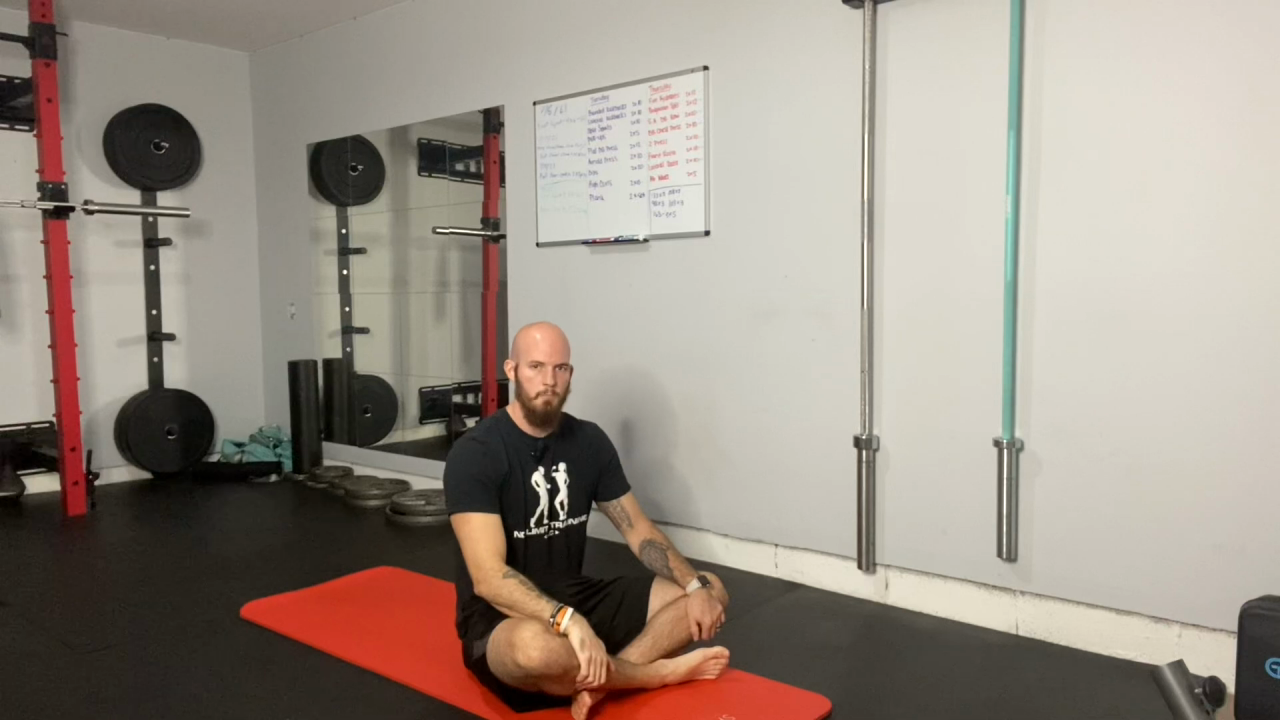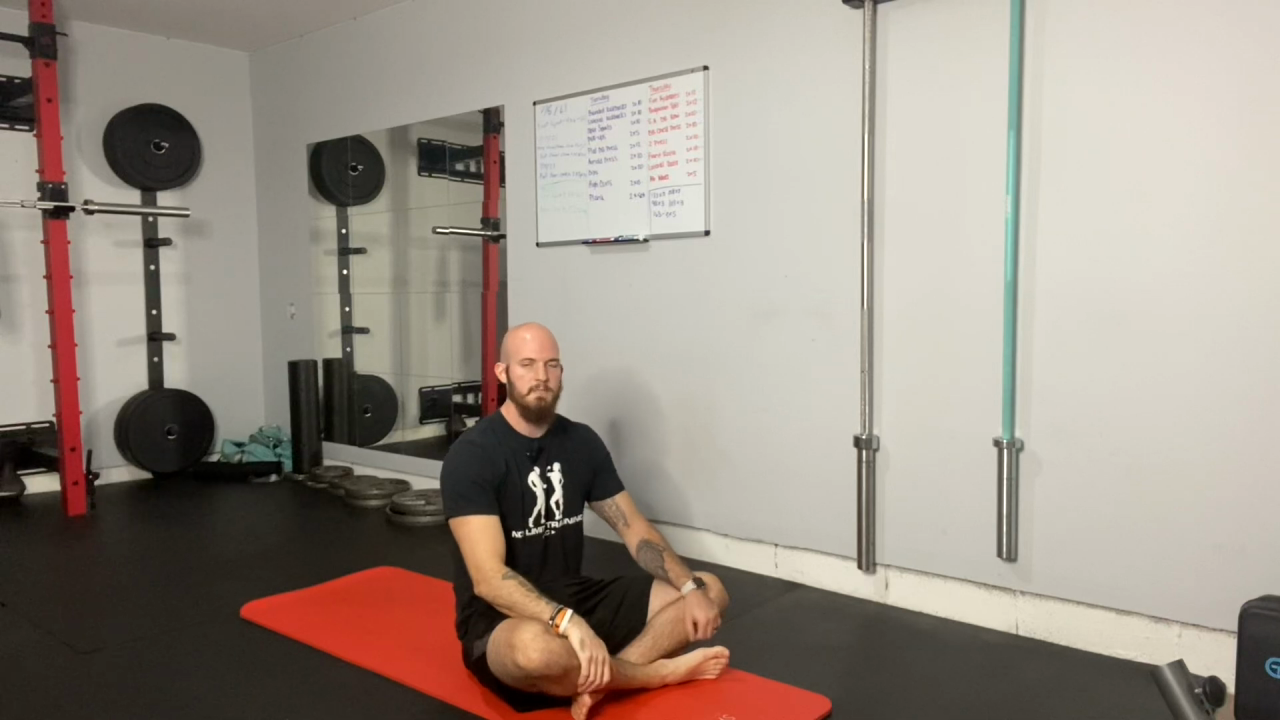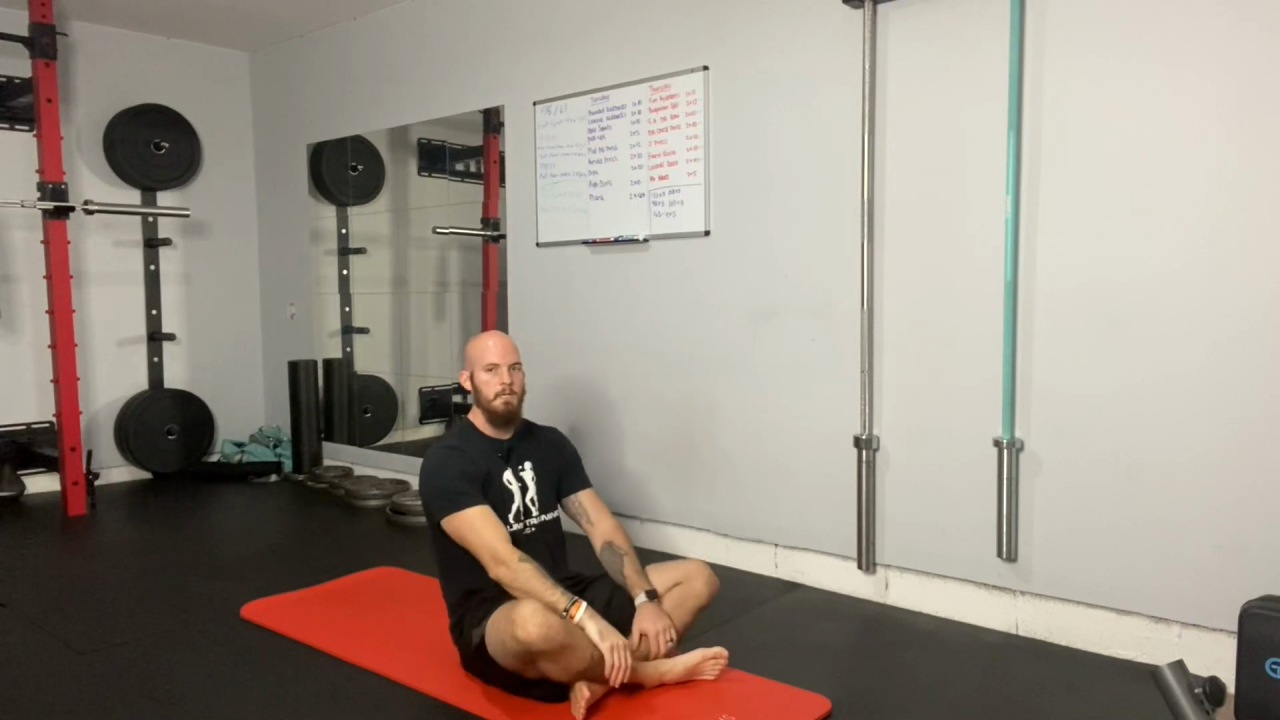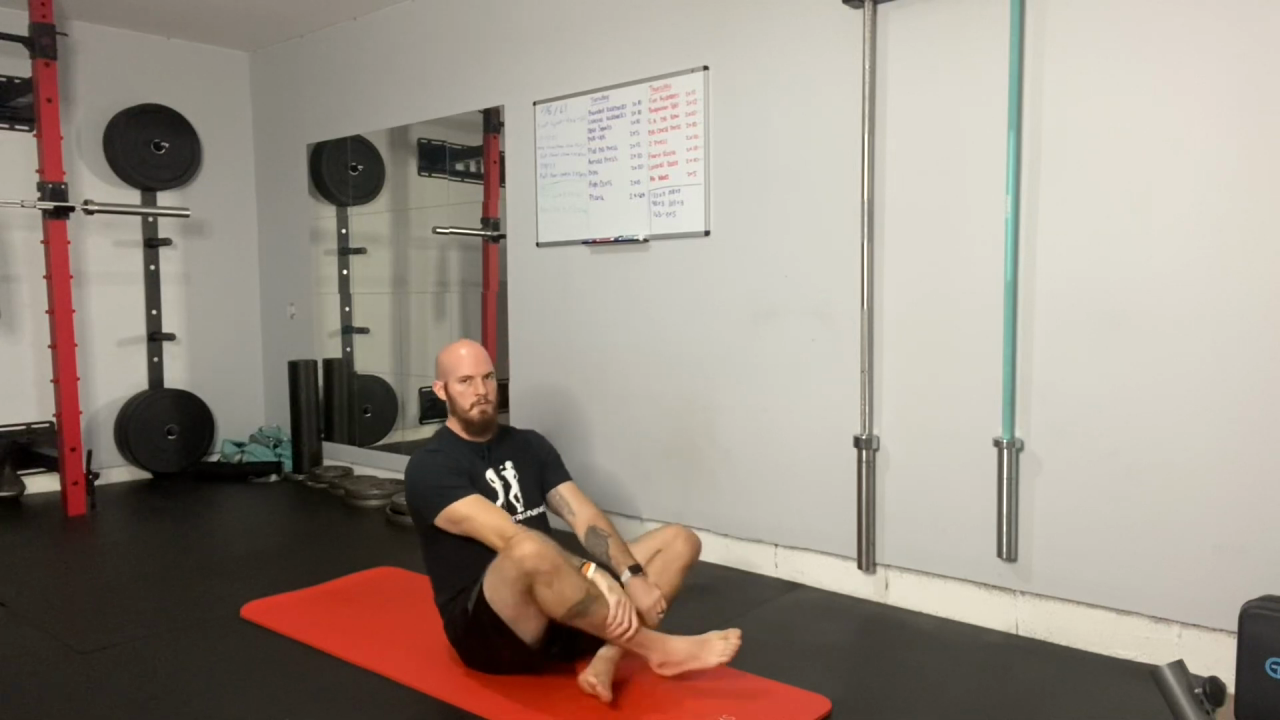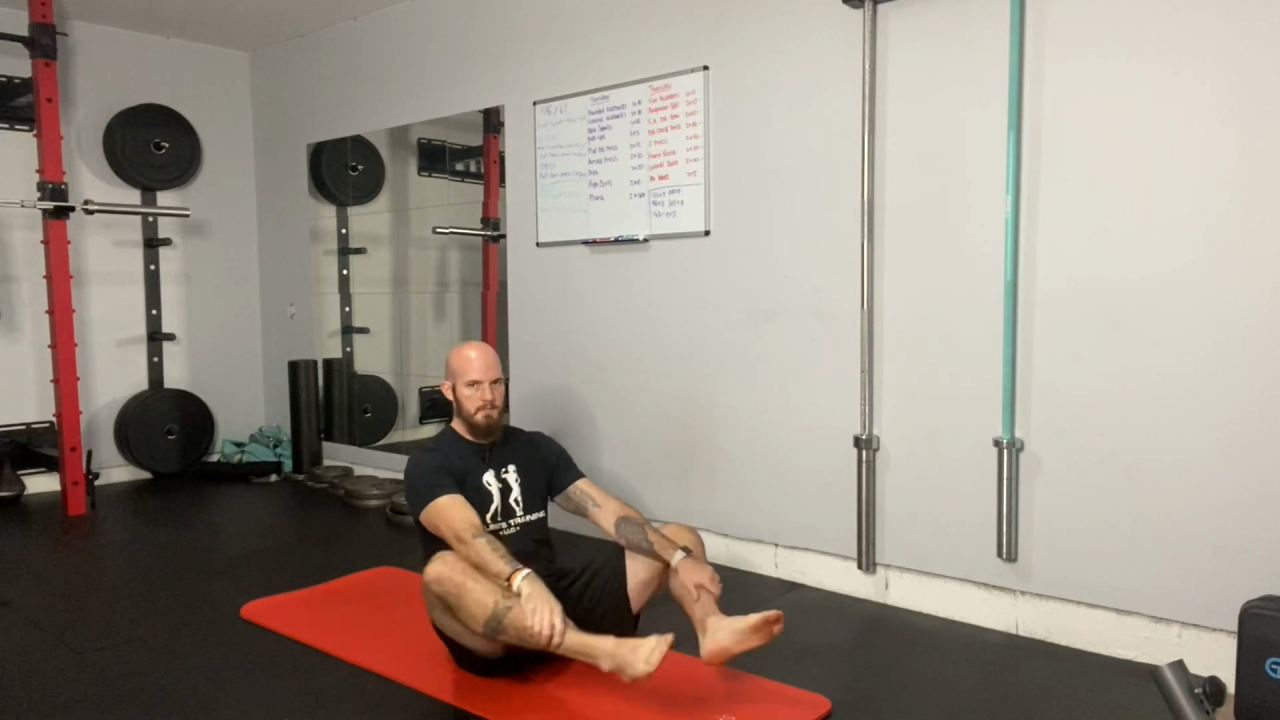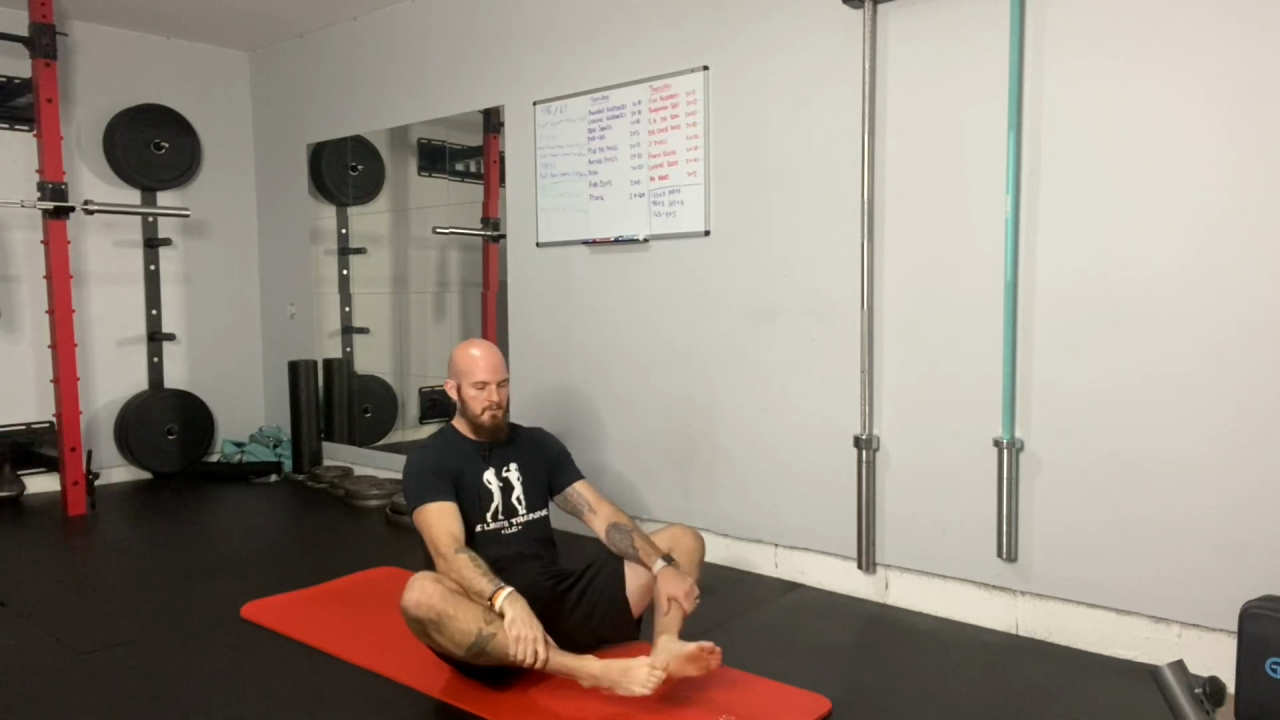
dt=0.5s
person 1, frame 1
left shoulder: (589, 441)
right shoulder: (476, 453)
left elbow: (638, 528)
right elbow: (488, 577)
left wrist: (695, 585)
right wrist: (568, 621)
left hip: (575, 595)
right hip: (502, 616)
left knee: (710, 592)
right knee: (535, 648)
left ankle: (600, 678)
right ankle: (658, 671)
person 1, frame 2
left shoulder: (581, 441)
right shoulder: (472, 455)
left elbow: (633, 527)
right elbow: (488, 578)
left wrist: (690, 586)
right wrist: (568, 623)
left hip: (574, 595)
right hip: (501, 619)
left knee: (710, 592)
right knee: (536, 649)
left ankle: (599, 679)
right ankle: (657, 671)
person 1, frame 3
left shoulder: (550, 443)
right shoulder: (447, 461)
left elbow: (602, 527)
right elbow: (502, 563)
left wrist: (646, 600)
right wrist: (586, 618)
left hip: (561, 597)
right hip: (489, 622)
left knee: (698, 578)
right knee: (533, 623)
left ankle: (598, 677)
right ankle: (649, 670)
person 1, frame 4
left shoulder: (529, 444)
right shoulder: (430, 467)
left elbow: (585, 518)
right elbow: (508, 538)
left wrist: (633, 576)
right wrist: (594, 575)
left hip: (555, 605)
right hip: (487, 626)
left knee: (678, 539)
right knee: (532, 551)
left ankle: (606, 658)
right ankle: (656, 649)
person 1, frame 5
left shoulder: (535, 447)
right shoulder: (431, 464)
left elbow: (607, 512)
right elbow: (469, 538)
left wrist: (680, 557)
right wrist: (524, 581)
left hip: (556, 594)
right hip: (489, 619)
left knee: (680, 537)
right knee: (443, 570)
left ankle: (712, 631)
right ankle: (605, 650)
person 1, frame 6
left shoulder: (538, 444)
right shoulder: (431, 461)
left elbow: (601, 516)
right elbow: (449, 552)
left wrist: (662, 566)
right wrist: (508, 601)
left hip: (559, 598)
right hip: (488, 613)
left knee: (684, 540)
right knee: (421, 596)
left ankle: (664, 648)
right ankle: (586, 669)
